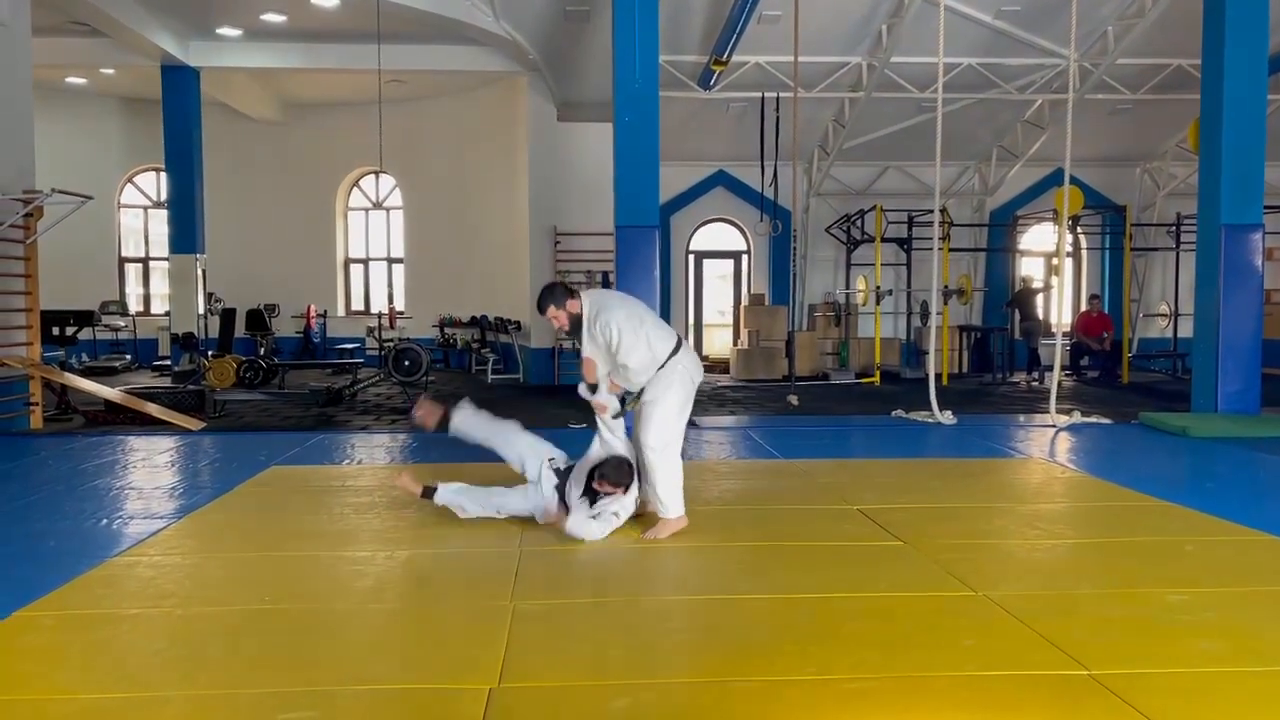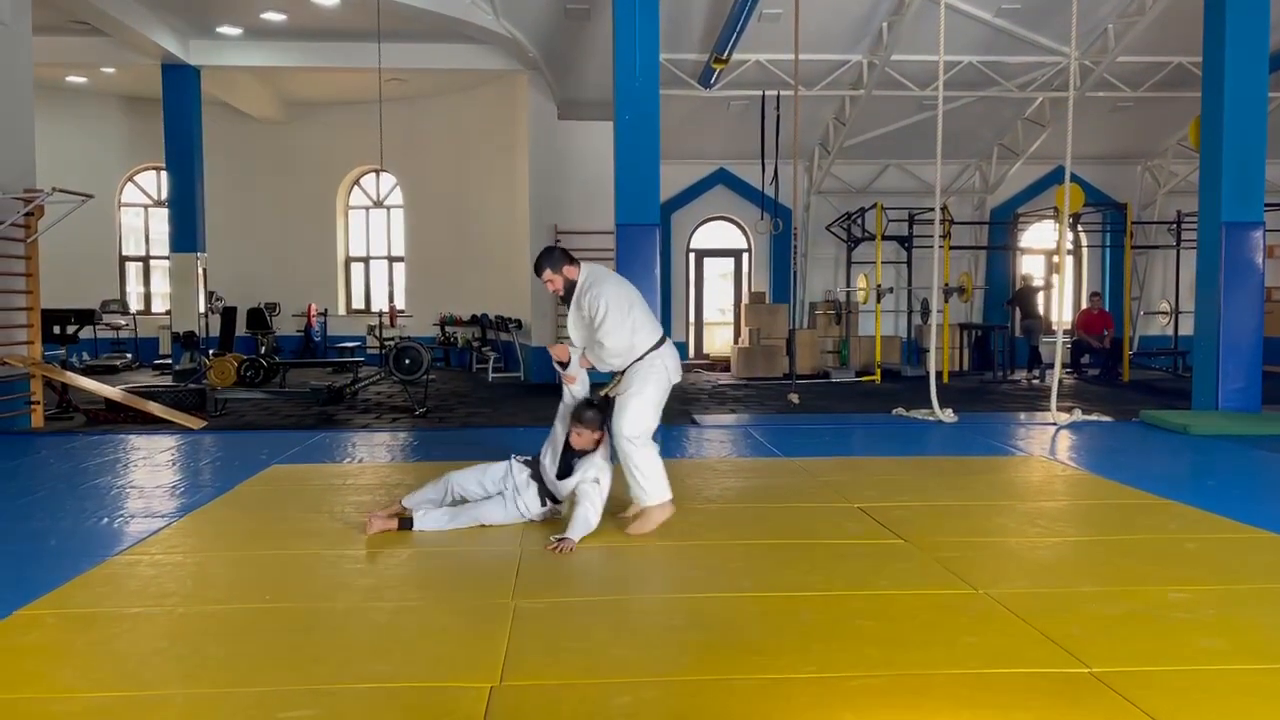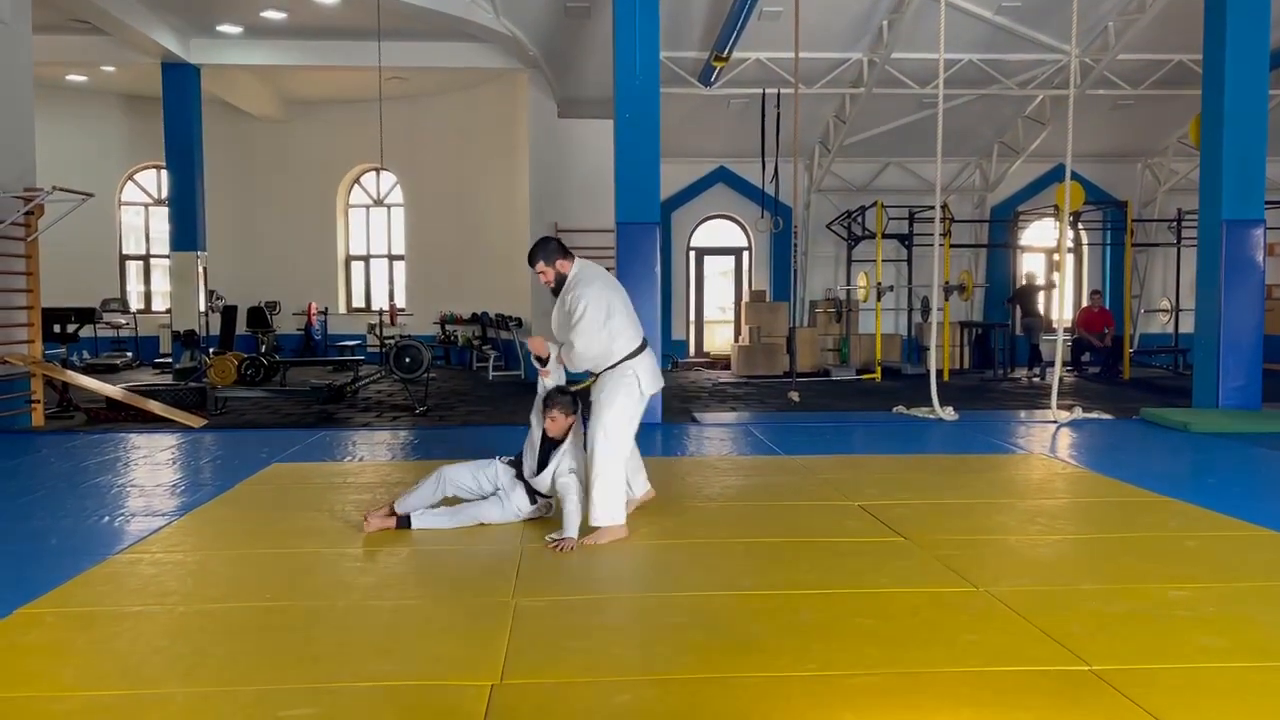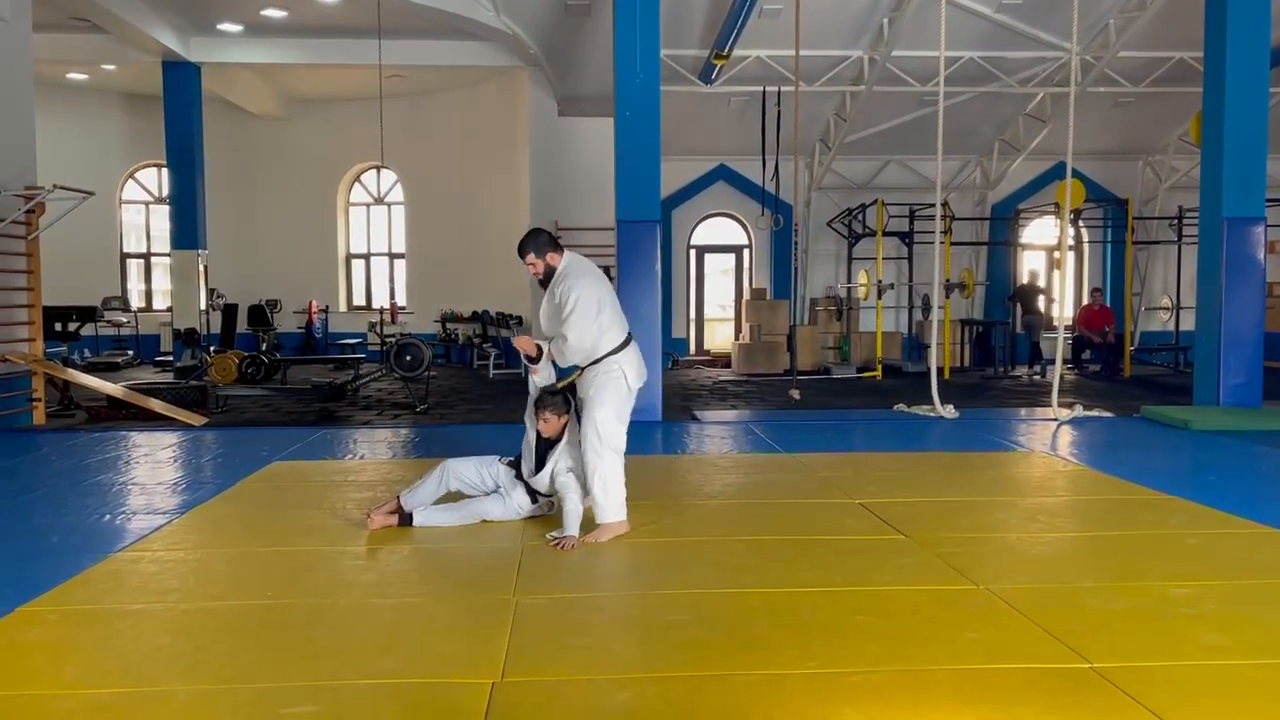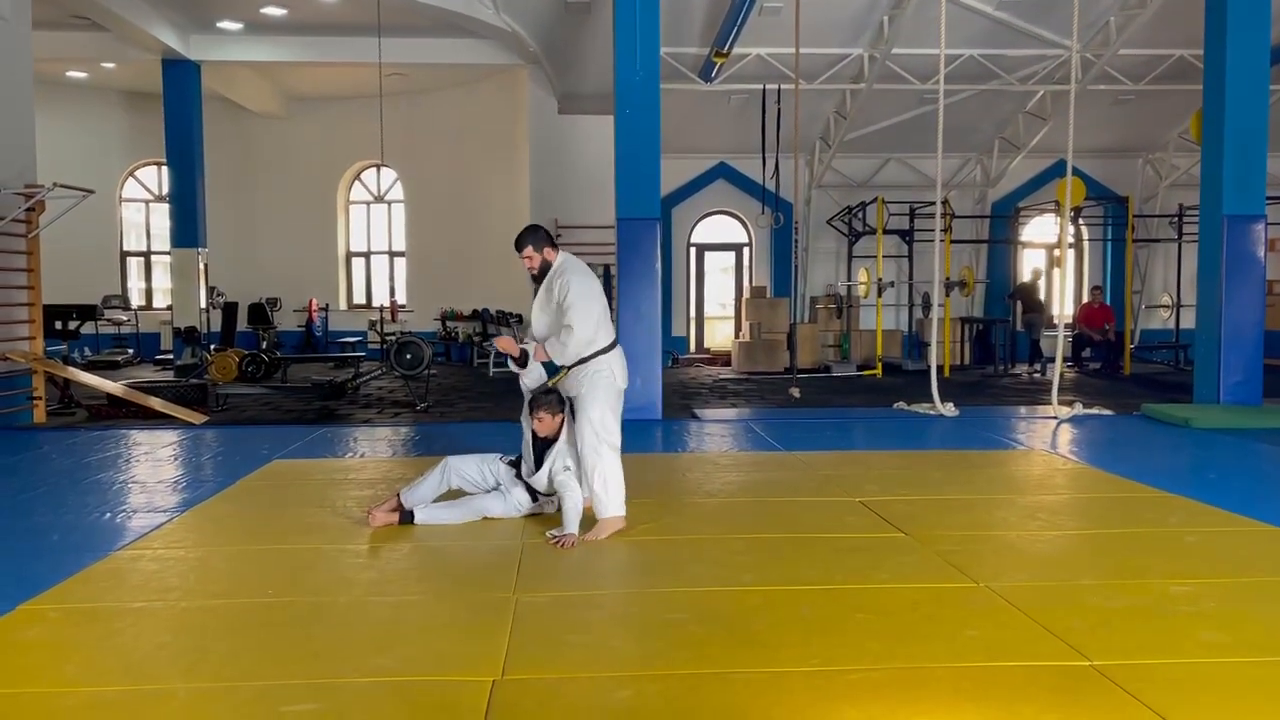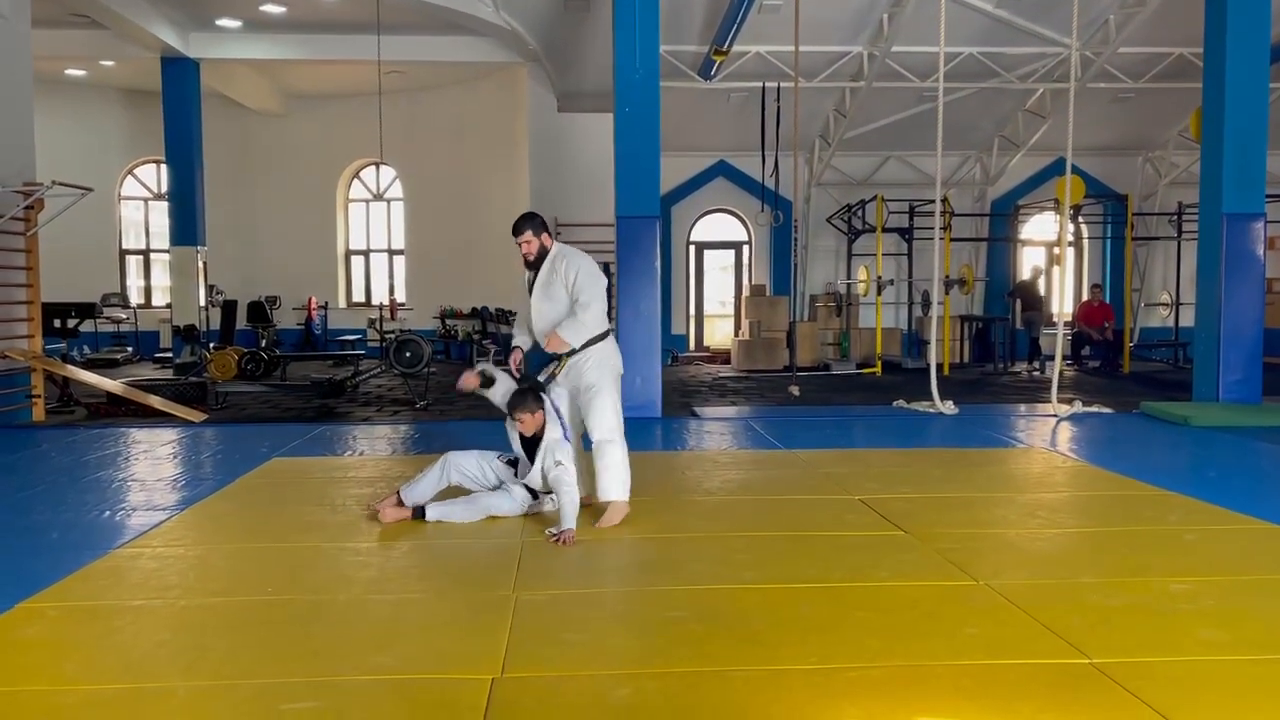
dt=0.2s
person 1, frame 1
left shoulder: (609, 316)
right shoulder: (585, 317)
left elbow: (635, 365)
right elbow: (608, 363)
left wrist: (611, 385)
right wrist: (598, 390)
left hip: (672, 371)
right hip: (654, 373)
left knee: (657, 443)
right knee: (645, 440)
left ankle: (673, 516)
right ankle: (652, 500)
person 1, frame 2
left shoulder: (601, 290)
right shoulder: (584, 286)
left elbow: (612, 346)
right elbow: (594, 339)
left wrist: (579, 359)
right wrist: (573, 356)
left hip: (651, 365)
right hip: (635, 366)
left knee: (628, 432)
right knee: (630, 431)
left ankle: (658, 503)
right ankle: (647, 495)
person 1, frame 3
left shoulder: (586, 291)
right shoulder: (580, 279)
left elbow: (584, 350)
right elbow: (580, 340)
left wrist: (555, 355)
right wrist: (552, 350)
left hip: (626, 374)
right hip: (618, 371)
left knee: (604, 446)
right knee: (617, 438)
left ankle: (611, 523)
right ankle: (638, 489)
person 1, frame 4
left shoulder: (576, 283)
right shoulder: (566, 274)
left elbow: (575, 341)
right elbow: (566, 332)
left wrist: (546, 352)
right wrist: (539, 348)
left hip: (612, 369)
right hip: (599, 367)
left knee: (600, 441)
right knee: (593, 436)
left ankle: (613, 519)
right ankle: (600, 494)
person 1, frame 5
left shoulder: (573, 278)
right shoulder: (550, 277)
left elbow: (578, 331)
right elbow: (549, 328)
left wrist: (545, 352)
right wrist: (525, 352)
left hip: (599, 368)
right hip: (575, 370)
left knee: (596, 439)
right knee: (579, 437)
left ankle: (611, 515)
right ankle: (586, 496)
person 1, frame 6
left shoulder: (572, 262)
right shoulder: (533, 272)
left elbow: (592, 305)
right elbow: (527, 317)
left wrist: (564, 337)
right wrist: (519, 346)
left hip: (593, 356)
right hip: (561, 364)
left knee: (604, 428)
left ankle: (616, 499)
right ankle: (578, 490)
person 2, frame 1
left shoulder: (620, 506)
right shoulder: (617, 452)
left elbow: (593, 529)
right elbow: (610, 423)
left wrist: (568, 518)
left hip: (553, 500)
right hip: (557, 473)
left knee: (495, 503)
right knee: (510, 435)
left ankle: (428, 492)
right ankle: (445, 417)
person 2, frame 2
left shoulder: (597, 471)
right shoulder: (573, 422)
left elbow: (589, 510)
right elbow: (576, 388)
left wrist: (572, 537)
left hip: (537, 502)
right hip: (524, 472)
left knee: (476, 513)
right knee: (455, 481)
left ankle: (397, 523)
right ankle: (401, 508)
person 2, frame 3
left shoulder: (570, 458)
right shoulder: (550, 412)
left elbow: (572, 499)
right elbow: (551, 377)
left wrist: (570, 535)
right wrist: (545, 355)
left hip: (526, 500)
right hip: (508, 472)
left knee: (477, 513)
right knee: (447, 475)
left ankle: (396, 522)
right ankle: (394, 508)
person 2, frame 4
left shoulder: (567, 456)
right shoulder: (544, 414)
left elbow: (572, 496)
right elbow: (542, 377)
left wrist: (571, 533)
left hip: (529, 498)
right hip: (512, 471)
left knee: (479, 509)
right knee: (450, 469)
left ankle: (398, 519)
right ankle: (398, 504)
person 2, frame 5
left shoulder: (565, 456)
right shoulder: (542, 411)
left elbow: (572, 495)
left wrist: (571, 532)
left hip: (534, 497)
right hip: (514, 471)
left knee: (479, 506)
right knee: (450, 465)
left ankle: (397, 517)
right ankle: (398, 501)
person 2, frame 6
left shoulder: (556, 447)
right shoulder: (528, 400)
left elbow: (567, 489)
right elbow: (500, 382)
left wrist: (568, 526)
right wrist: (480, 379)
left hip: (531, 493)
right hip: (511, 470)
left knee: (483, 502)
right knee: (451, 460)
left ankle: (409, 512)
right ankle: (400, 499)
